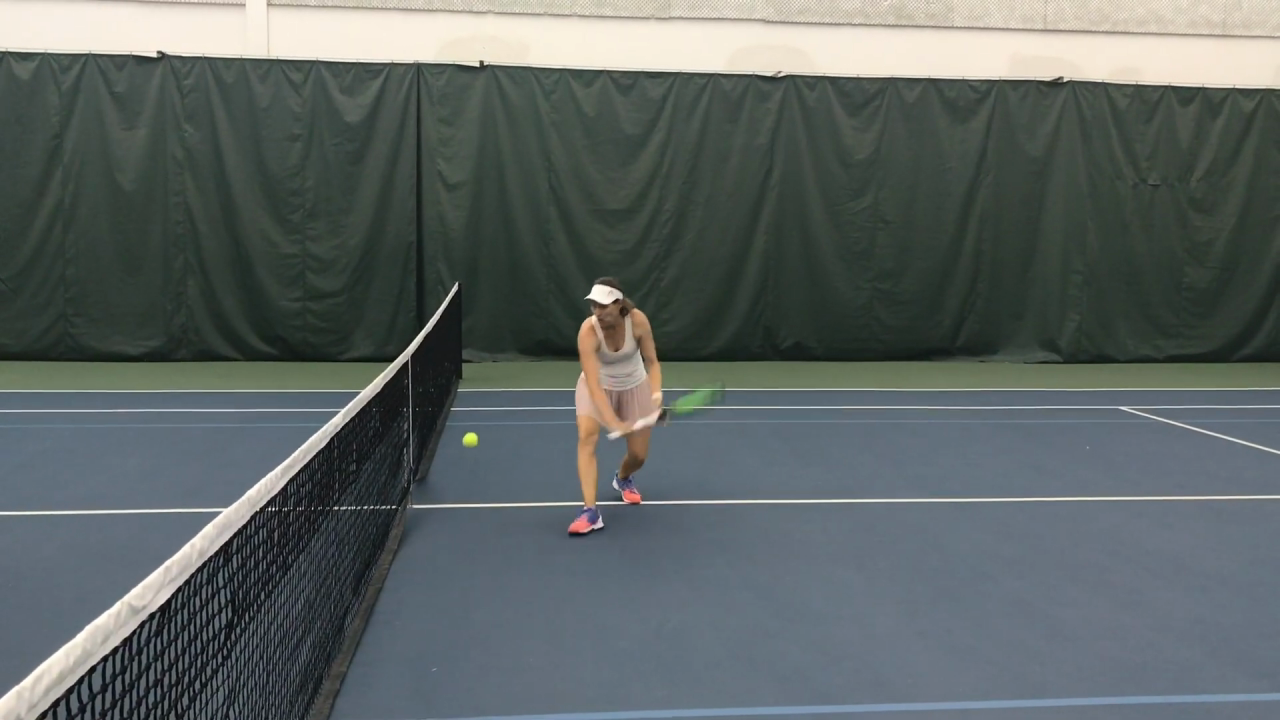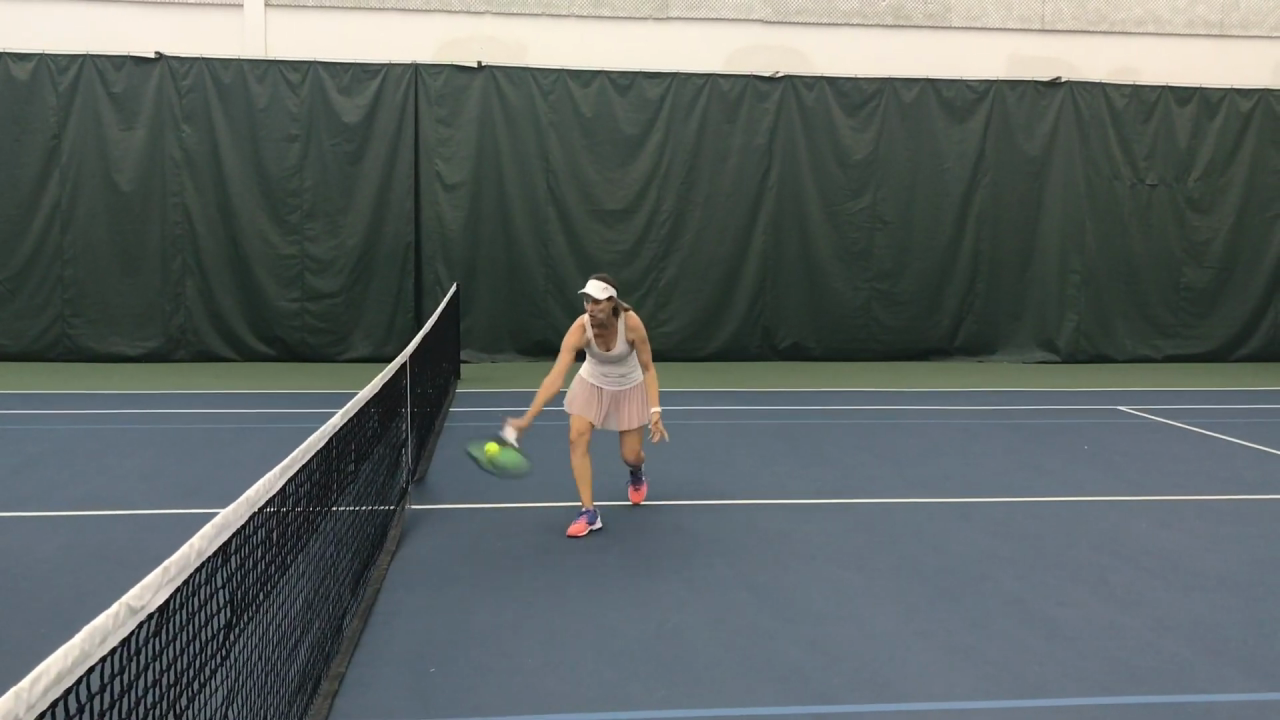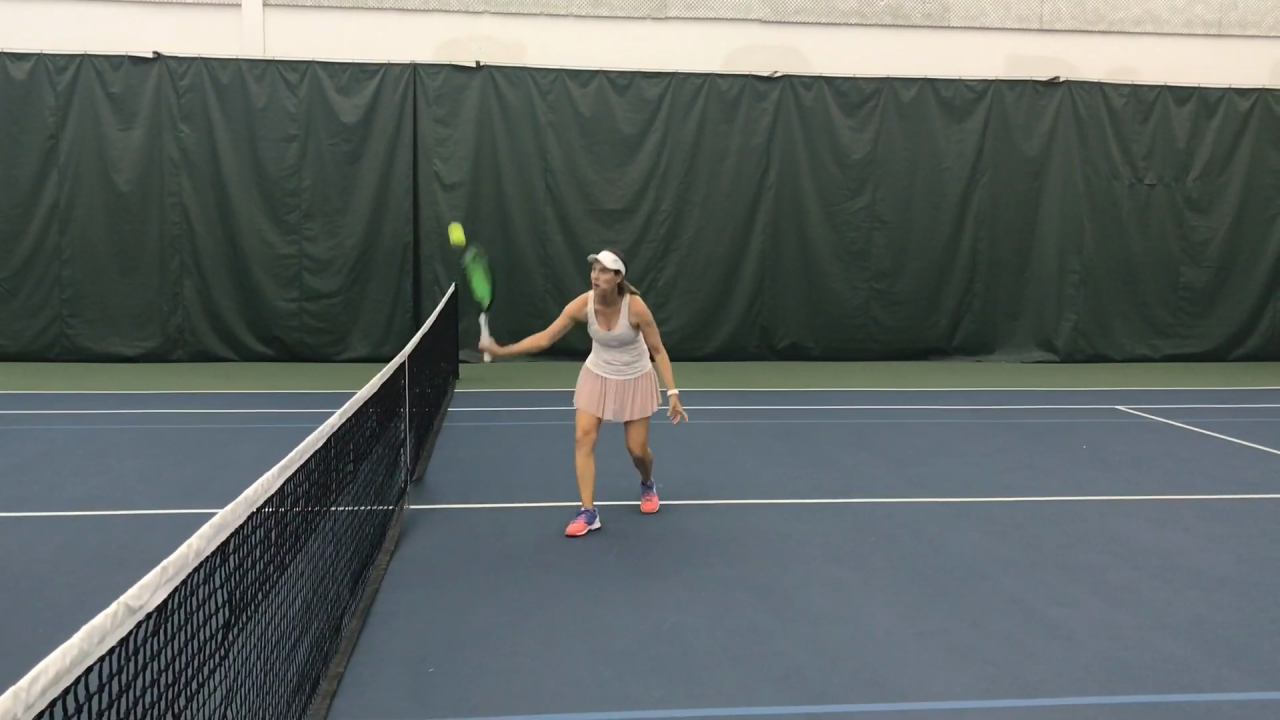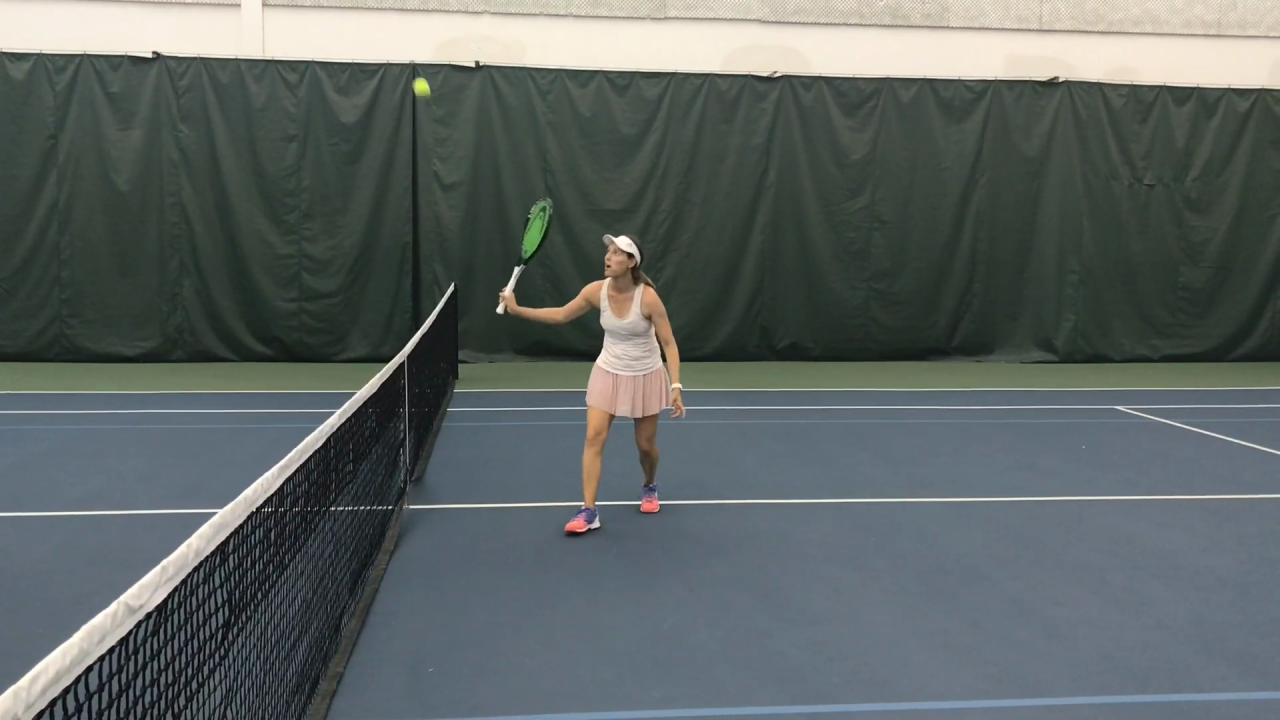
dt=0.2s
person 1, frame 1
left shoulder: (638, 320)
right shoulder: (589, 331)
left elbow: (652, 363)
right elbow: (592, 384)
left wrist: (657, 396)
right wrist: (612, 421)
left hip: (633, 387)
right hip: (599, 388)
left knee: (639, 454)
right knee: (587, 439)
left ankle: (623, 479)
right ankle: (589, 510)
person 1, frame 2
left shoulder: (632, 323)
right shoulder: (579, 330)
left elbow: (648, 370)
right elbow: (555, 377)
left wrist: (655, 413)
right wrist: (528, 417)
left hip: (629, 389)
right hip: (591, 384)
left knee: (631, 456)
right knee: (577, 440)
left ankle: (636, 473)
right ankle: (589, 512)
person 1, frame 3
left shoulder: (635, 306)
right shoulder: (581, 305)
left elbow: (658, 351)
right elbow: (545, 338)
left wrist: (673, 394)
right wrist: (503, 351)
left hip: (635, 380)
right hip: (597, 376)
left knee: (638, 449)
right knee: (583, 438)
left ankle: (647, 485)
right ankle: (588, 512)
person 1, frame 4
left shoulder: (648, 297)
right shoulder: (595, 291)
left elbow: (670, 345)
right elbow: (562, 314)
left wrist: (676, 387)
right wrist: (518, 309)
left hip: (645, 376)
right hip: (607, 372)
left knee: (646, 445)
right knee: (594, 437)
left ankle: (649, 488)
right ankle: (588, 511)
